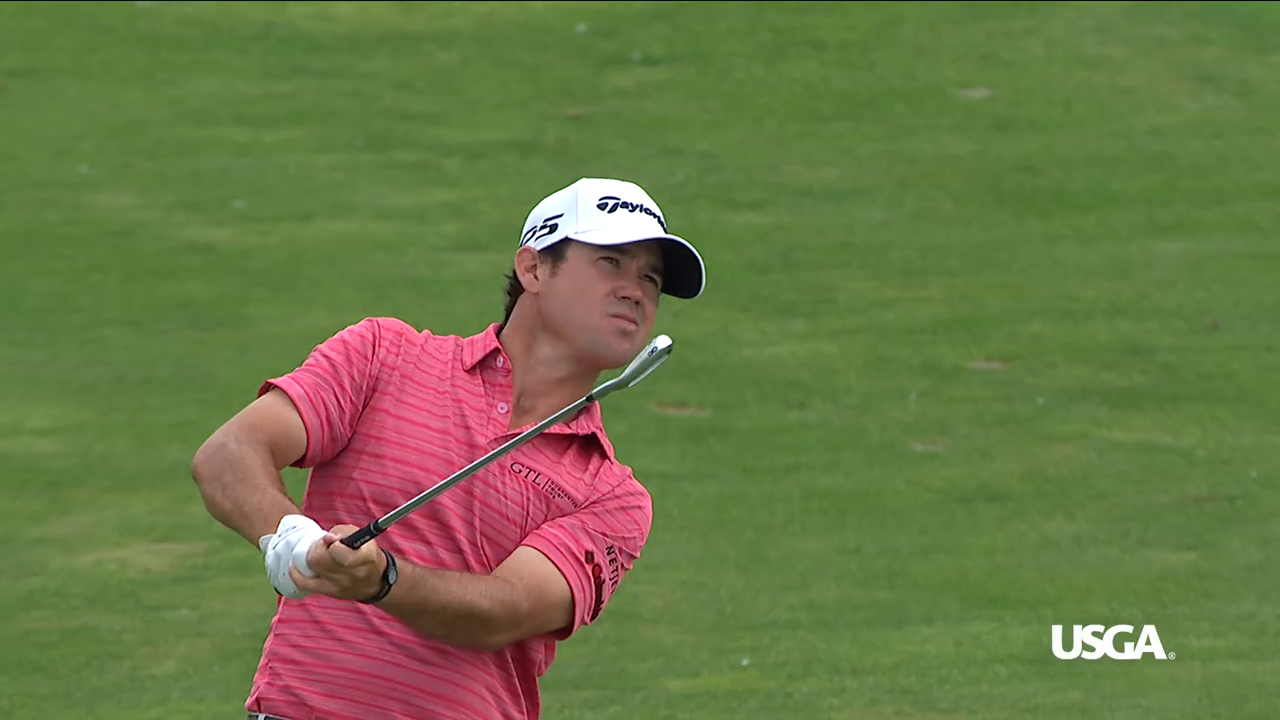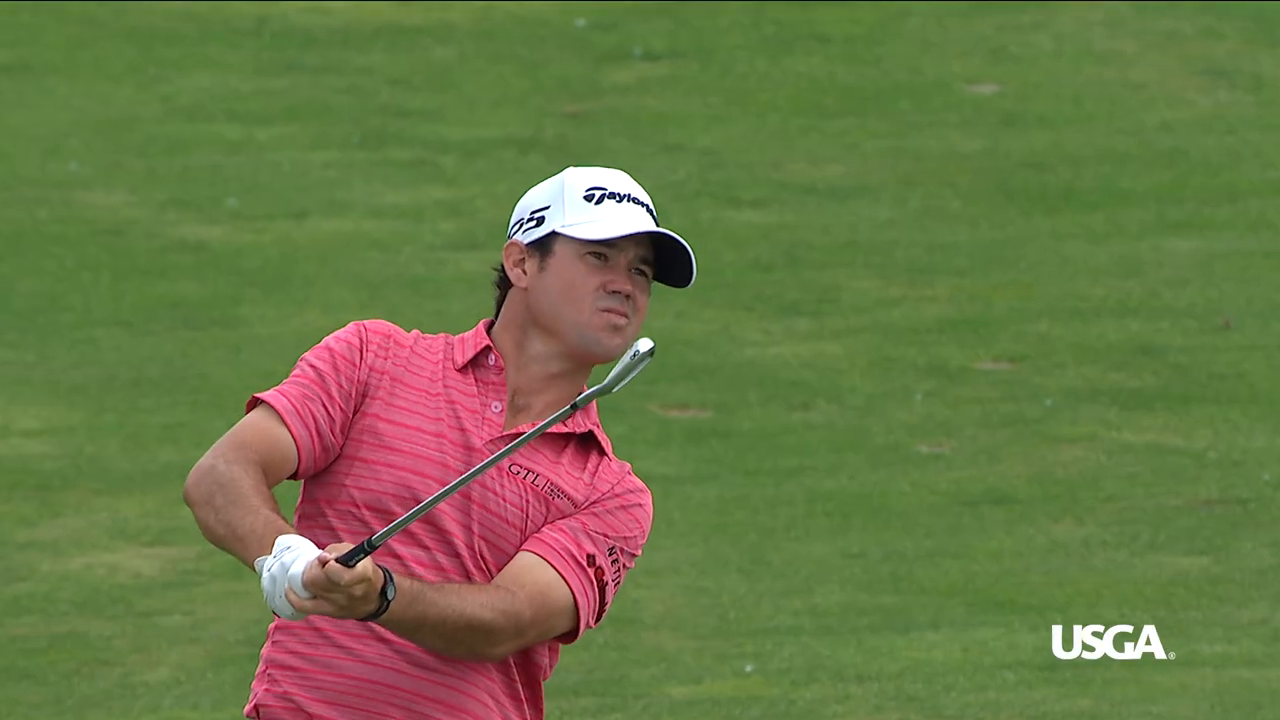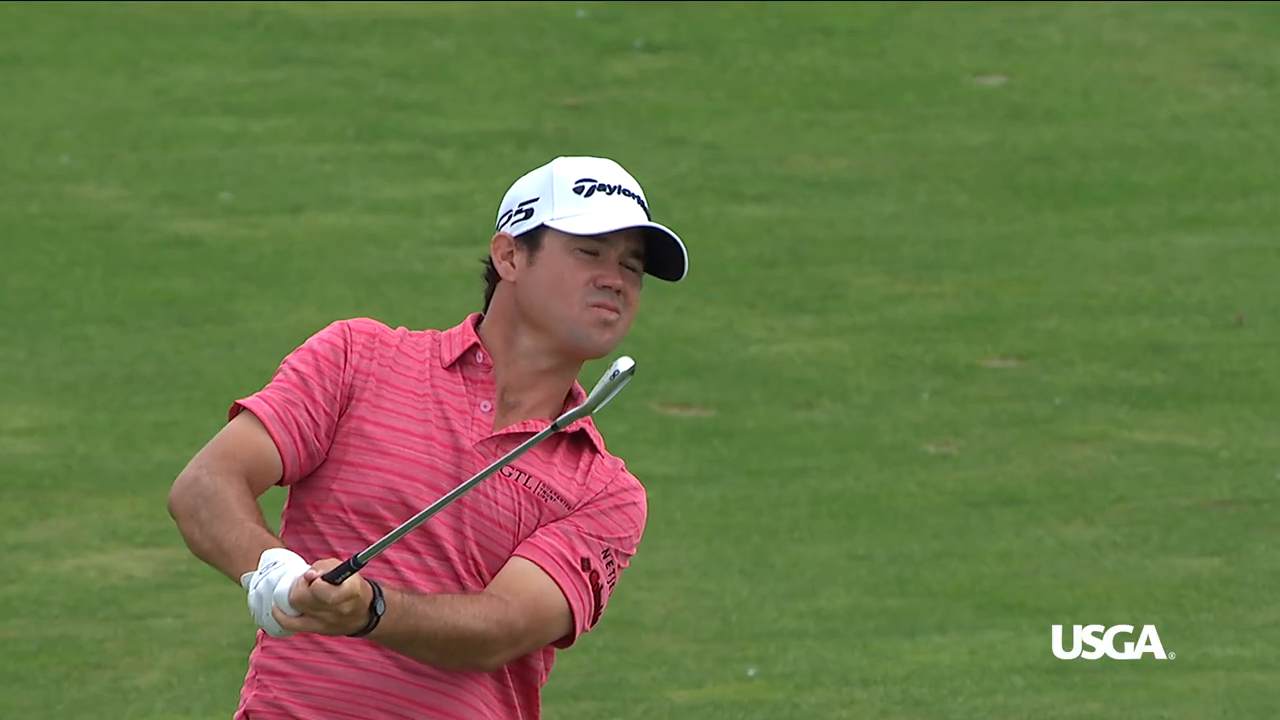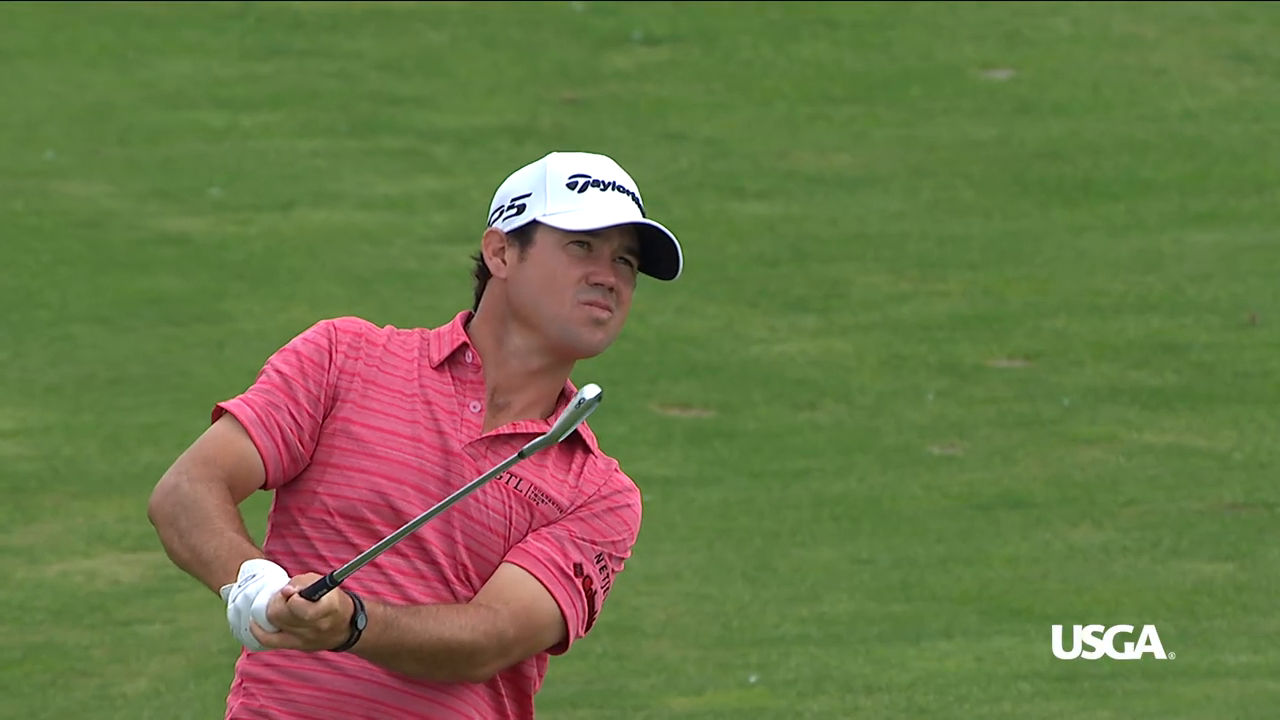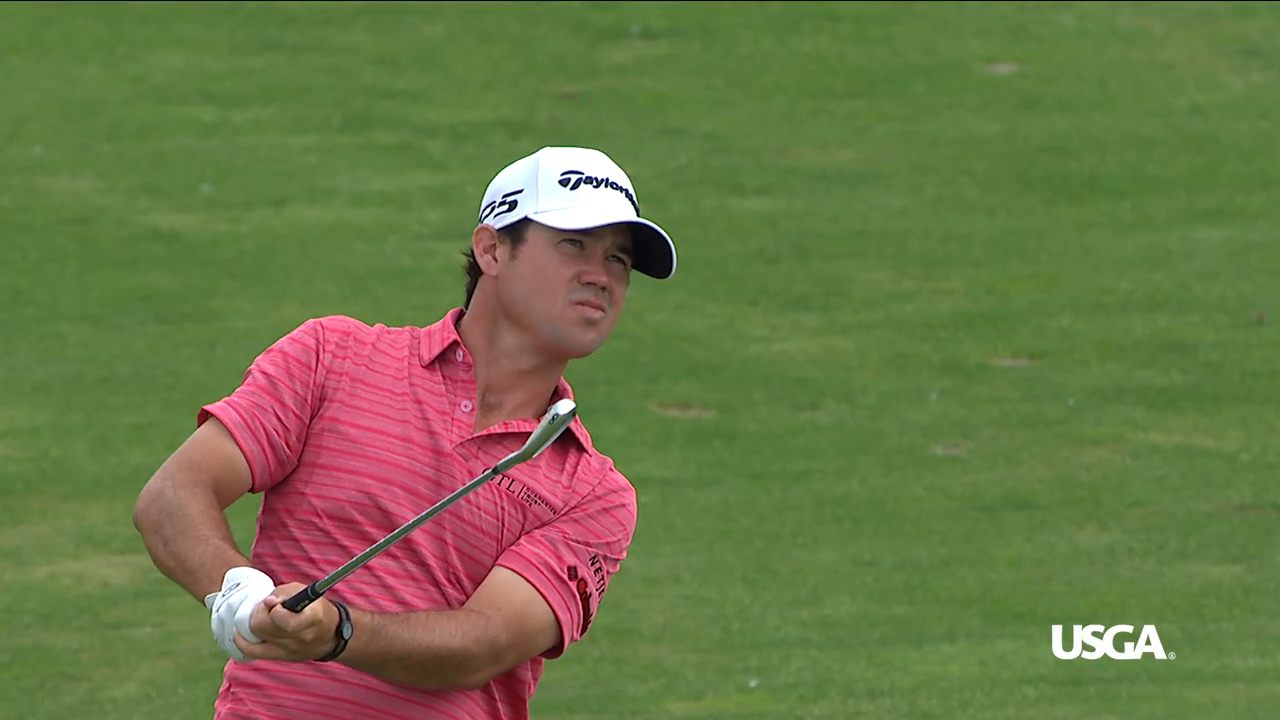
dt=0.4s
person 1, frame 1
left shoulder: (617, 502)
right shoulder: (382, 354)
left elbow: (507, 612)
right elbow: (225, 455)
left wrist: (380, 581)
right wrist: (287, 534)
person 1, frame 2
left shoulder: (616, 500)
right shoulder: (373, 356)
left elbow: (507, 623)
right elbow: (218, 475)
left wrist: (378, 597)
right wrist: (283, 555)
person 1, frame 3
left shoulder: (609, 497)
right shoulder: (359, 355)
left elbow: (500, 632)
right elbow: (203, 486)
left wrist: (368, 612)
right wrist: (271, 570)
person 1, frame 4
left shoulder: (604, 500)
right shoulder: (345, 356)
left elbow: (490, 641)
right elbow: (185, 490)
left wrist: (349, 625)
right wrist: (251, 582)
person 1, frame 5
left shoulder: (598, 499)
right shoulder: (331, 355)
left elbow: (483, 647)
right elbow: (170, 495)
left wrist: (335, 633)
right wrist: (238, 590)
